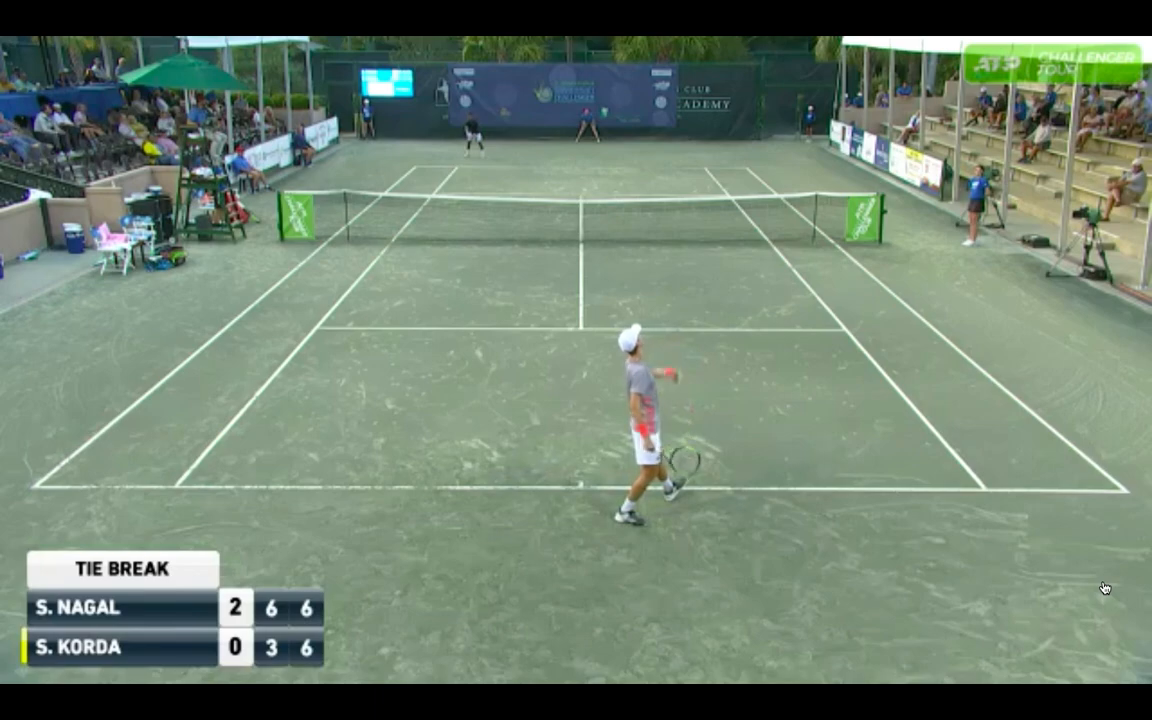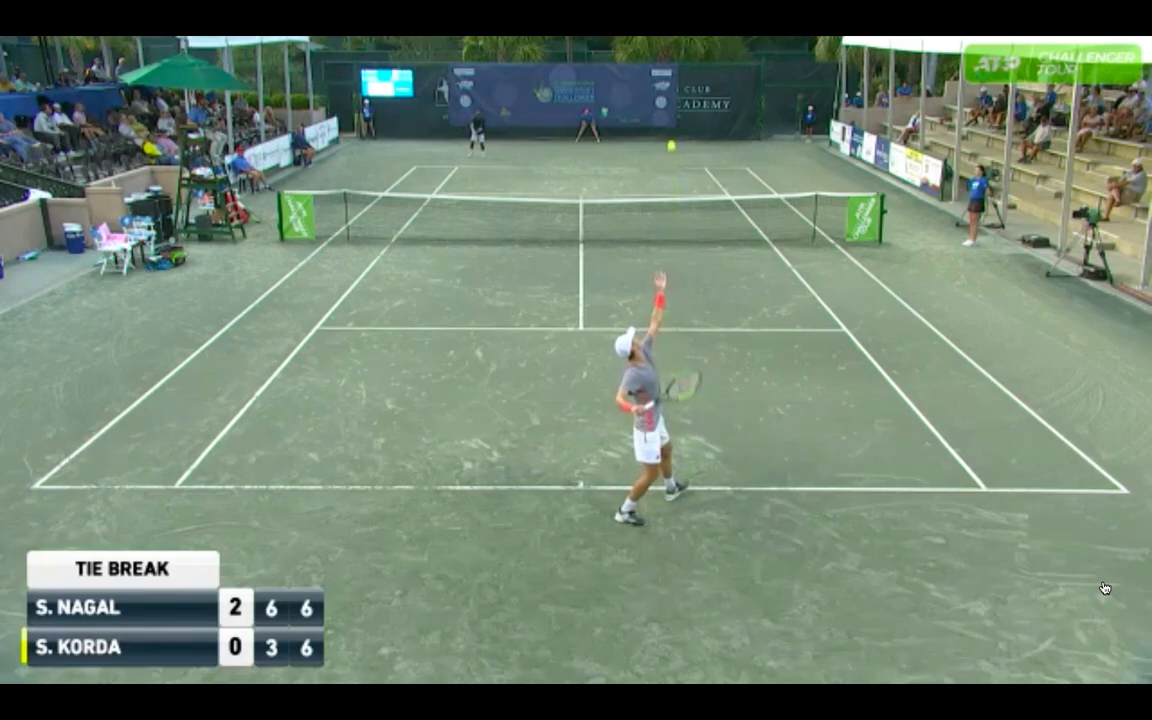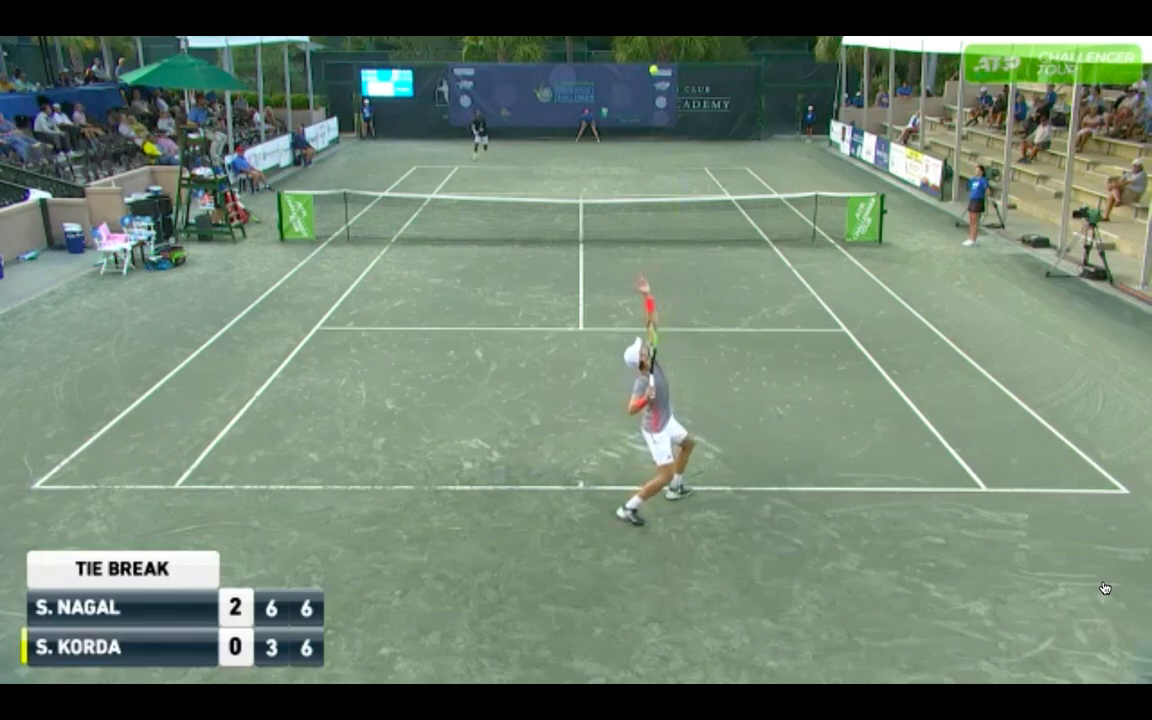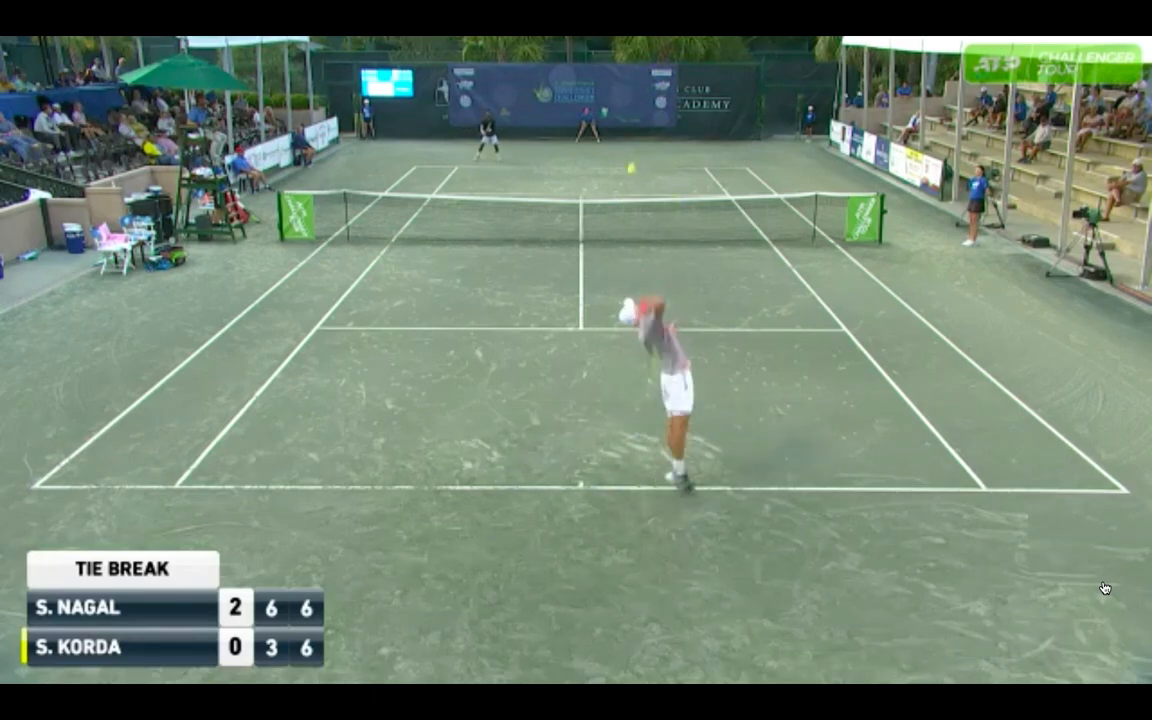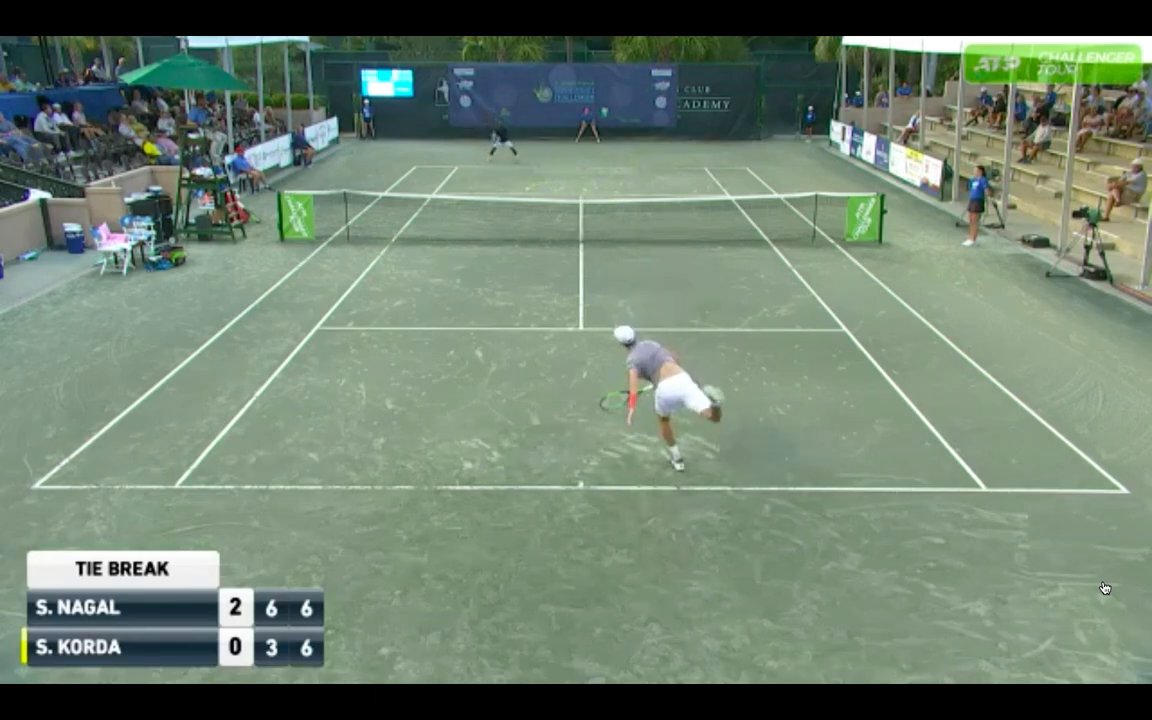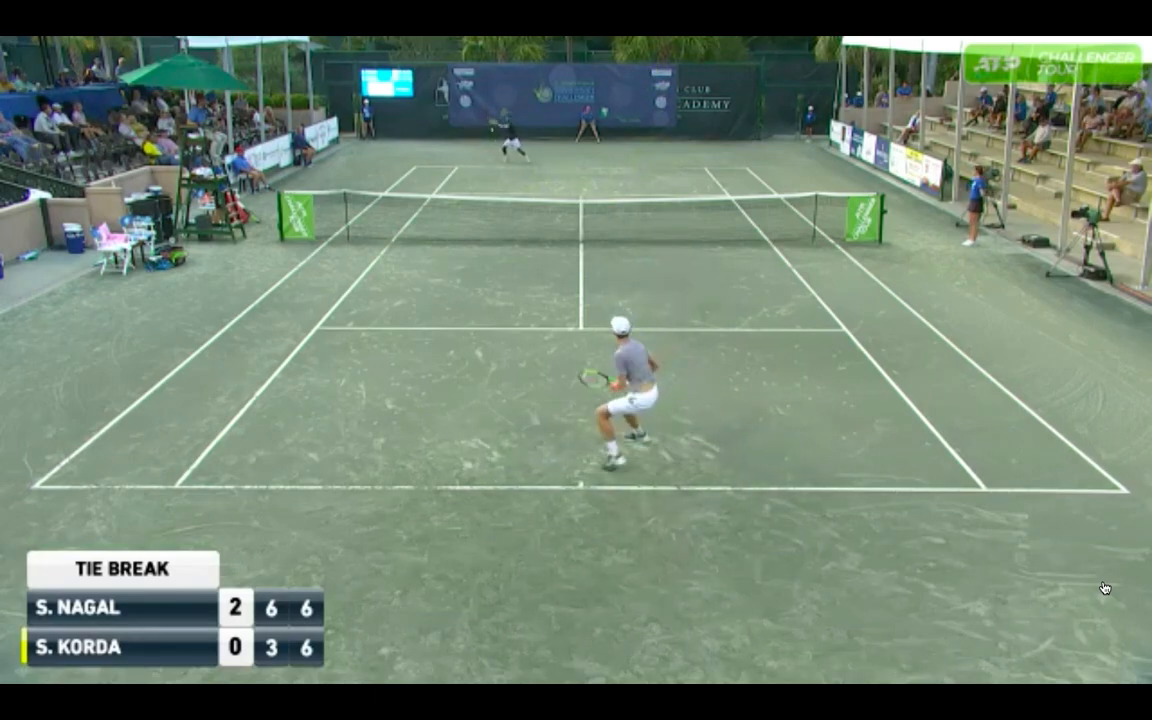
dt=0.4s
person 1, frame 1
left shoulder: (633, 364)
right shoulder: (639, 372)
left elbow: (651, 373)
right elbow: (634, 407)
left wrist: (668, 372)
right wrist: (646, 437)
left hip: (648, 424)
right hip: (645, 428)
left knee: (657, 457)
right knee: (648, 473)
left ankle: (669, 488)
right ankle: (625, 511)
person 1, frame 2
left shoulder: (644, 352)
right shoulder: (633, 374)
left elbow: (655, 323)
right elbow: (618, 399)
left wrist: (660, 292)
right wrist: (633, 407)
left hip: (655, 419)
right hip: (647, 426)
left knee: (666, 451)
right knee: (651, 473)
left ankle: (672, 488)
right ankle: (625, 512)
person 1, frame 3
left shoulder: (652, 357)
right shoulder: (642, 382)
left elbow: (652, 325)
right elbow: (631, 409)
left wrist: (647, 296)
right wrist: (646, 399)
left hip: (667, 420)
right hip: (656, 430)
left knee: (688, 444)
right knee: (664, 476)
left ankle: (675, 488)
right ankle: (628, 509)
person 1, frame 4
left shoulder: (647, 329)
right shoulder: (651, 326)
right elbow: (659, 304)
left wrist: (664, 326)
left hip: (668, 377)
right hip: (678, 376)
left knee: (673, 424)
right knee: (680, 424)
left ankle: (677, 472)
right ankle: (679, 473)
person 1, frame 5
left shoulder: (632, 359)
right shoulder: (650, 344)
left elbow: (633, 380)
right elbow: (675, 358)
left wrist: (631, 408)
left hip: (665, 388)
right hip: (682, 379)
left knee: (663, 419)
right knee: (713, 415)
left ankle: (677, 458)
right ankle: (712, 399)
person 1, frame 6
left shoulder: (620, 354)
right shoulder: (638, 345)
left elbow: (622, 385)
right elbow: (655, 366)
left wrist: (614, 385)
left hip: (641, 398)
right hip: (652, 392)
left knee: (601, 413)
right knee: (624, 406)
left ankle: (615, 456)
right ankle: (640, 434)
